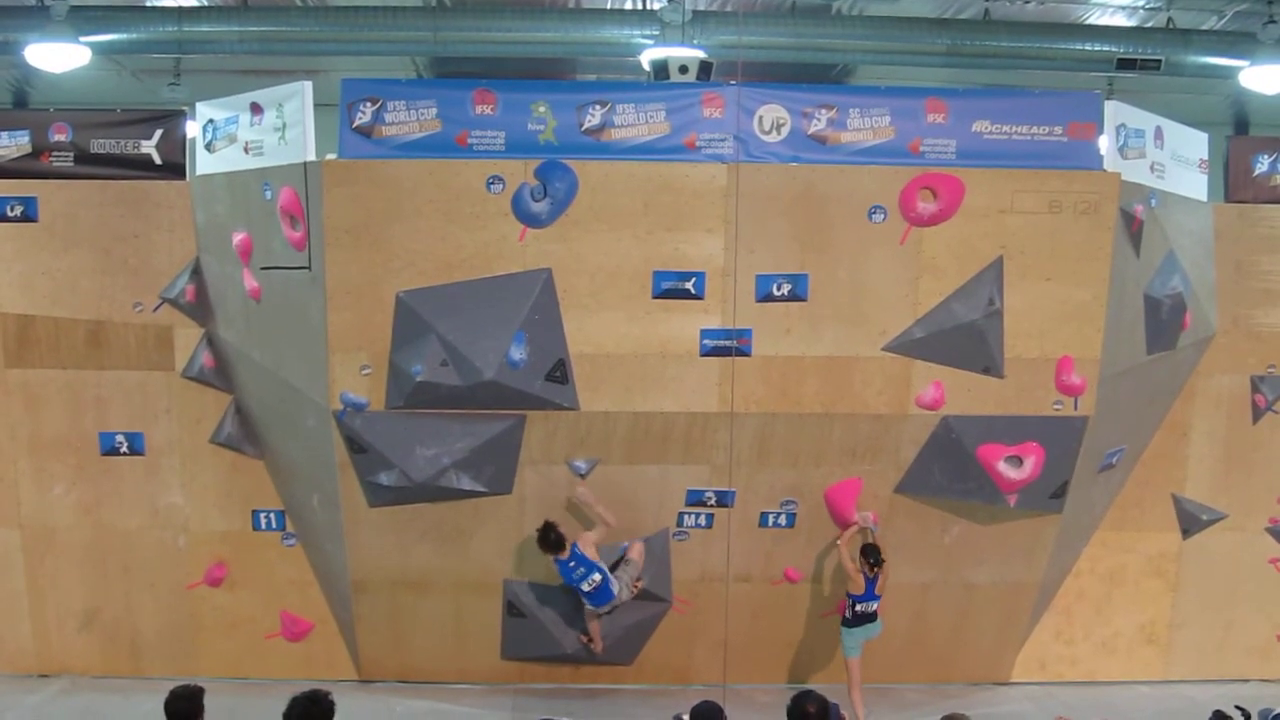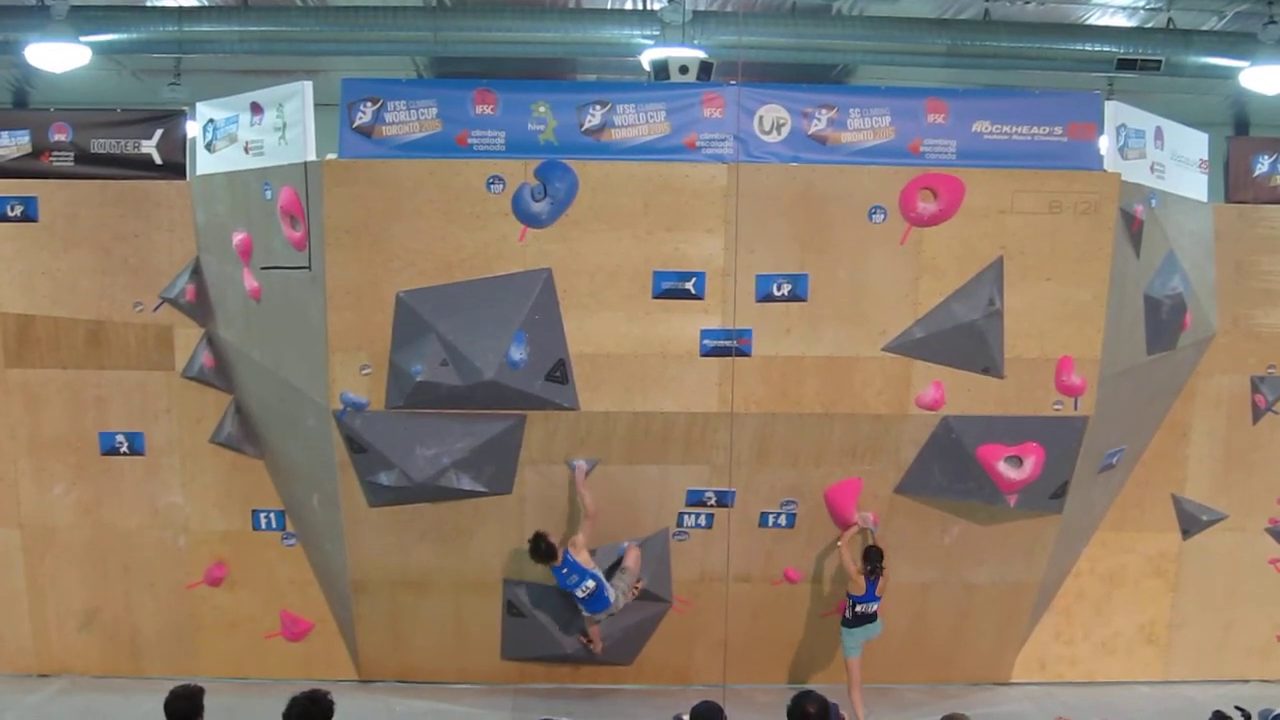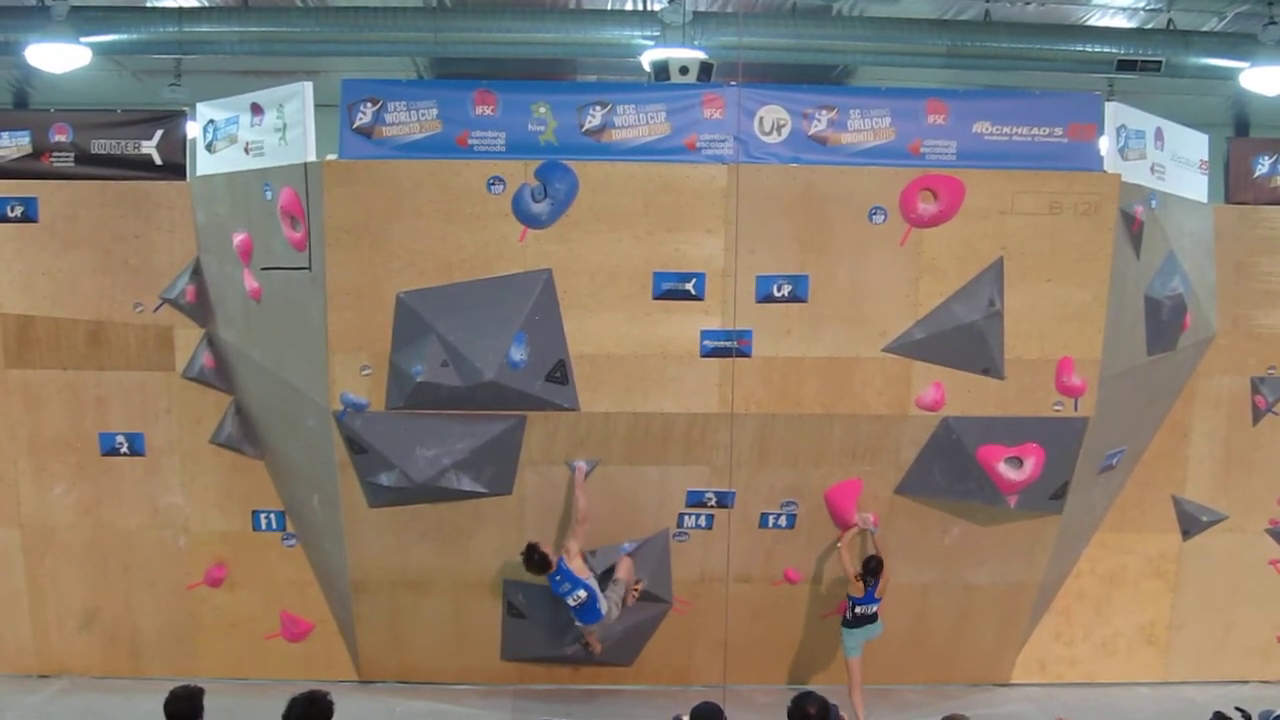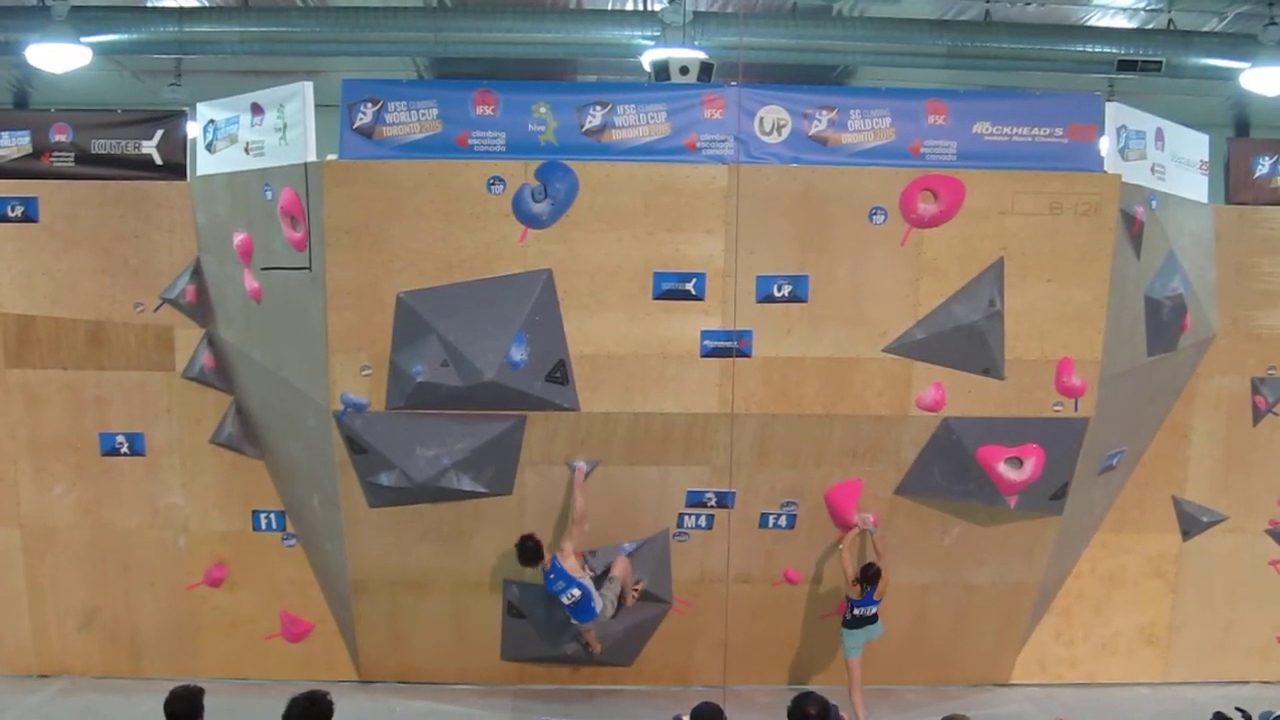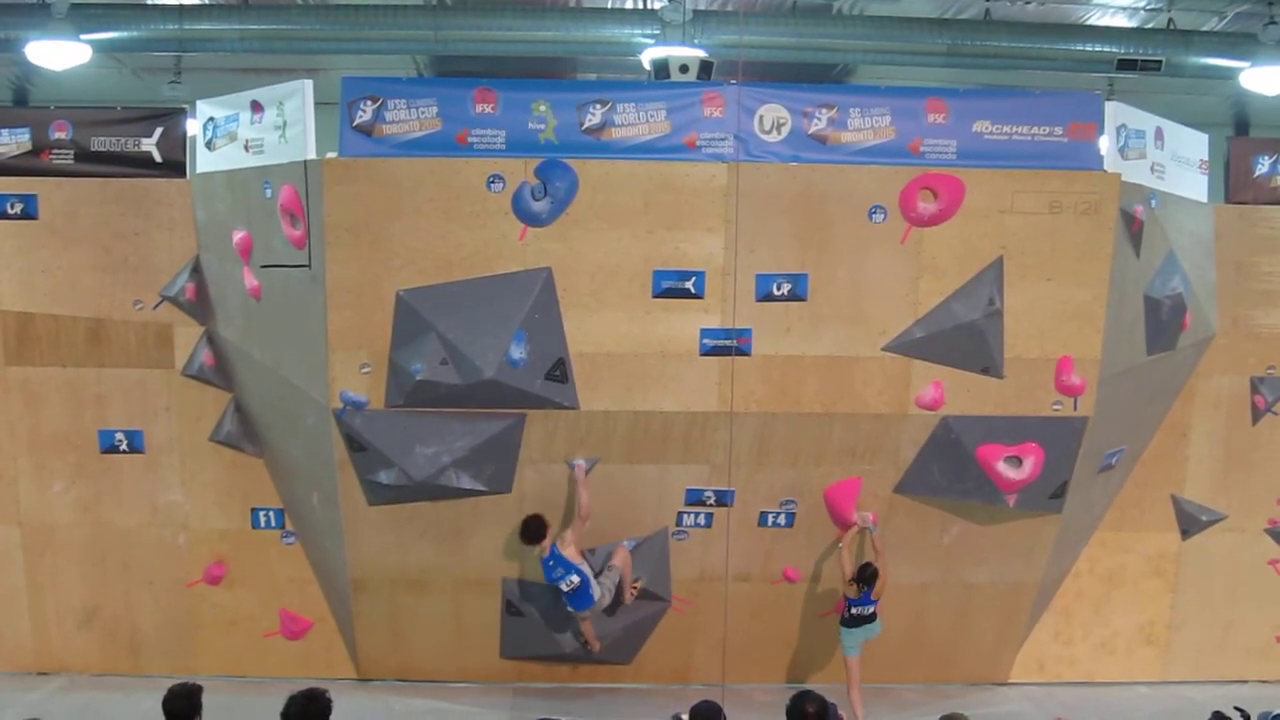
dt=0.2s
person 1, frame 1
left shoulder: (856, 578)
right shoulder: (881, 578)
left elbow: (842, 544)
right elbow: (877, 552)
left wrist: (858, 525)
right wrist: (870, 529)
left hip: (852, 632)
right hip: (874, 627)
left knee: (854, 682)
person 1, frame 2
left shoulder: (856, 579)
right shoulder: (882, 580)
left elbow: (842, 545)
right elbow: (878, 554)
left wrist: (858, 526)
right wrist: (870, 530)
left hip: (852, 632)
right hip: (874, 628)
left knee: (854, 682)
person 1, frame 3
left shoulder: (855, 581)
right shoulder: (882, 582)
left elbow: (842, 546)
right elbow: (880, 555)
left wrist: (858, 527)
right wrist: (871, 531)
left hip: (853, 633)
right hip: (874, 628)
left knee: (855, 682)
person 1, frame 4
left shoulder: (853, 584)
right shoulder: (882, 584)
left elbow: (844, 548)
right elbow: (880, 555)
left wrist: (858, 528)
right wrist: (871, 531)
left hip: (853, 634)
right hip: (874, 629)
left knee: (855, 683)
person 1, frame 5
left shoulder: (850, 583)
right shoulder: (880, 584)
left elbow: (844, 547)
right elbow: (879, 553)
left wrist: (857, 526)
right wrist: (870, 529)
left hip: (851, 633)
right hip: (872, 628)
left knee: (854, 682)
person 2, frame 1
left shoulder: (558, 566)
right shoulder: (584, 543)
right elbow: (610, 522)
right wrist: (587, 499)
left hip: (596, 608)
right hip: (617, 593)
left knee: (591, 615)
right knee: (637, 546)
left ankle: (597, 645)
right ankle: (631, 589)
person 2, frame 2
left shoulder: (554, 570)
right shoulder: (575, 549)
right elbow: (590, 514)
right wrist: (579, 482)
left hip: (593, 613)
right hip: (614, 600)
right knee: (633, 550)
left ankle: (596, 645)
right ankle: (630, 591)
person 2, frame 3
left shoulder: (551, 580)
right shoulder: (569, 559)
right elbow: (580, 519)
right wrist: (578, 481)
left hip: (586, 623)
right hip: (608, 612)
right knee: (625, 561)
left ankle: (595, 647)
right ankle: (630, 596)
person 2, frame 4
left shoulder: (546, 578)
right shoulder: (563, 557)
right elbow: (578, 519)
right wrist: (578, 481)
left hip: (581, 621)
right hip: (602, 609)
right knee: (622, 560)
left ankle: (595, 646)
right ankle: (629, 596)
person 2, frame 5
left shoulder: (543, 561)
right shoulder: (563, 545)
right elbow: (583, 514)
right wrist: (580, 478)
left hip: (578, 608)
right hip: (598, 598)
left knee: (583, 614)
right knee: (622, 550)
left ankle: (594, 644)
right ankle: (628, 593)
